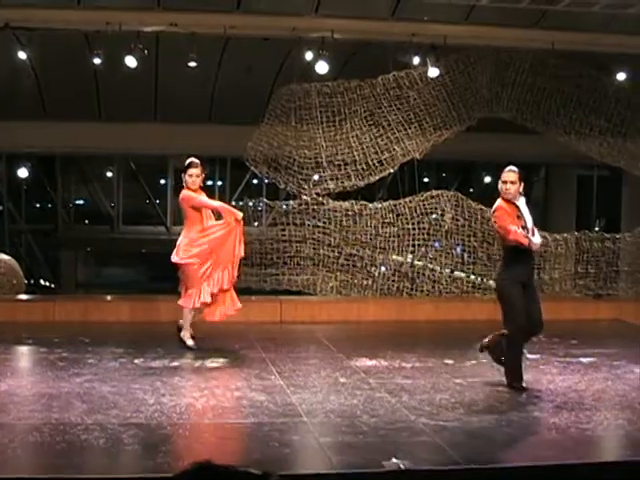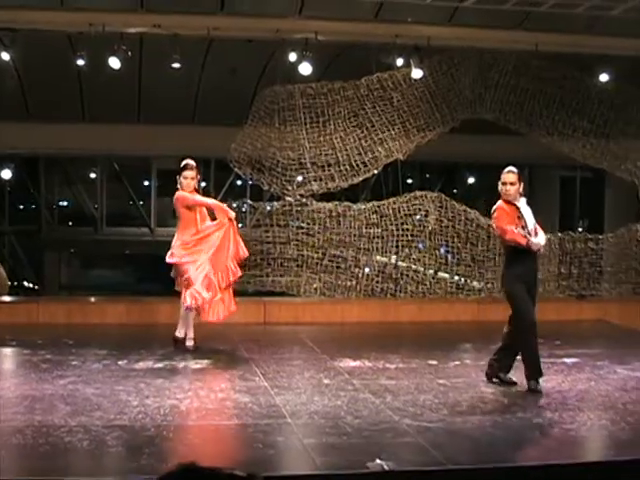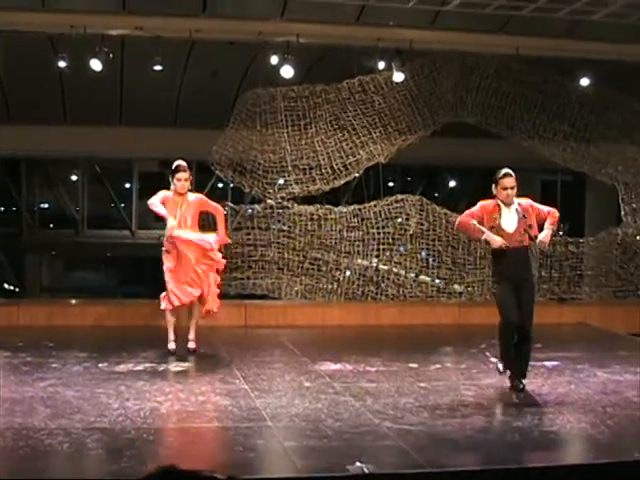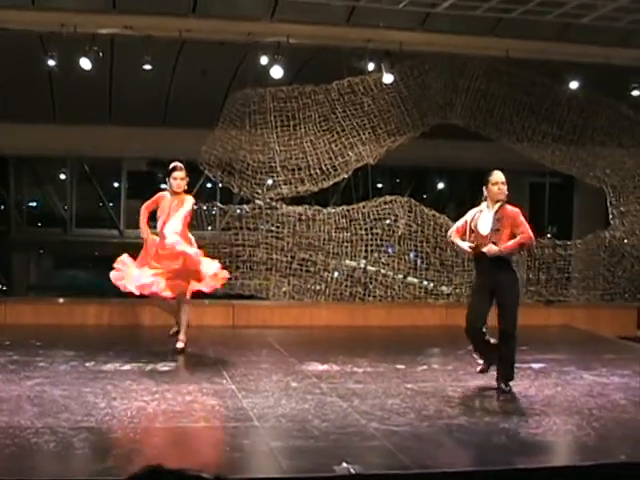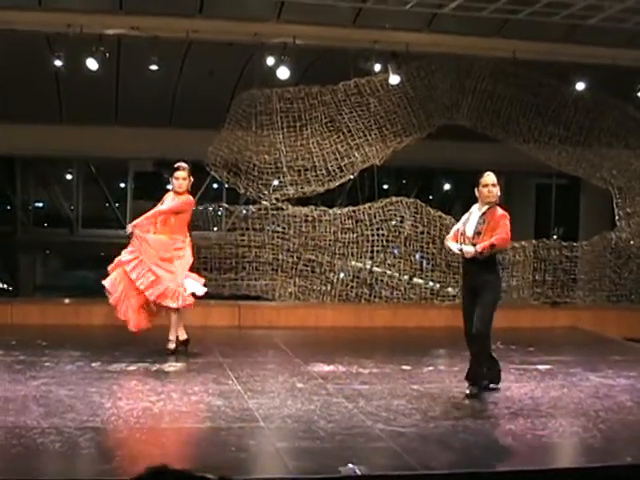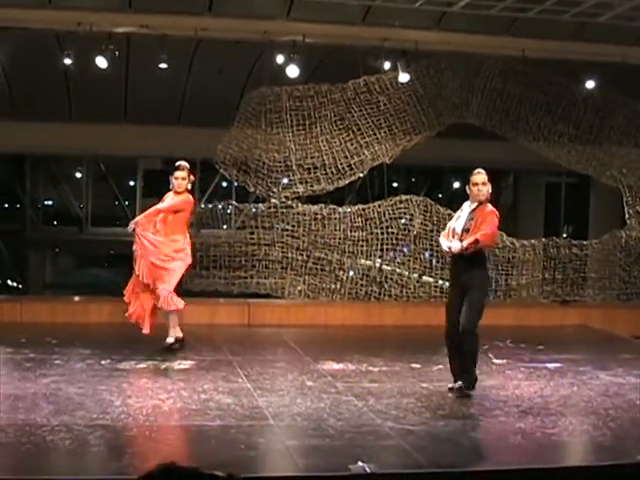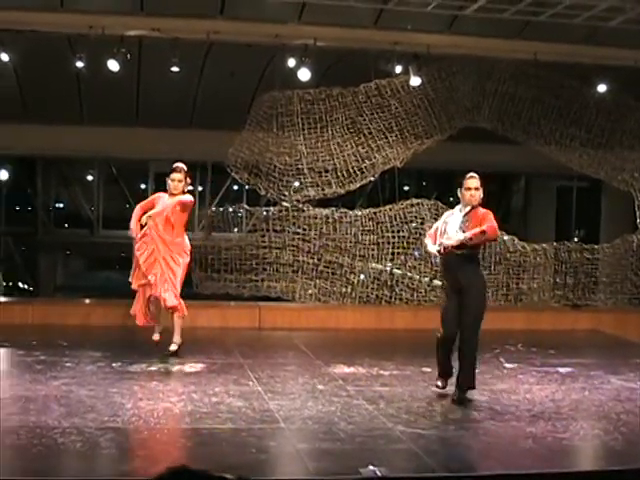
dt=0.4s
person 1, frame 1
left shoulder: (522, 205)
right shoulder: (501, 207)
left elbow: (531, 230)
right elbow: (509, 233)
left wrist: (536, 238)
right wrist: (529, 242)
left hip: (526, 274)
right hip: (510, 275)
left knee: (535, 324)
right knee: (517, 325)
left ankle: (495, 343)
right ankle: (513, 376)
person 1, frame 2
left shoulder: (524, 206)
right shoulder: (501, 208)
left elbow: (535, 229)
right elbow: (507, 233)
left wrist: (540, 239)
right wrist: (530, 243)
left hip: (529, 274)
right hip: (514, 276)
left knee: (518, 325)
right knee: (528, 323)
left ankle: (497, 368)
right ankle: (533, 376)
person 1, frame 3
left shoulder: (526, 205)
right shoulder: (486, 208)
left elbow: (551, 213)
right elbow: (462, 222)
left wrist: (547, 231)
right wrist: (487, 236)
left hip: (525, 274)
right hip: (503, 275)
left knee: (525, 326)
right knee: (510, 320)
left ankle: (518, 375)
right ankle: (506, 360)
person 1, frame 4
left shoulder: (512, 213)
right shoulder: (474, 214)
left elbow: (528, 238)
right elbow: (454, 231)
left wrist: (501, 248)
right wrist: (461, 243)
left hip: (505, 276)
right hip: (482, 277)
left knee: (507, 329)
right knee: (472, 326)
left ankle: (504, 378)
right ankle: (490, 354)
person 1, frame 5
left shoulder: (500, 216)
right shoulder: (469, 215)
left elbow: (503, 241)
right elbow: (451, 236)
left wrist: (476, 250)
right wrist: (456, 246)
left hip: (488, 279)
right hip: (469, 279)
left knee: (480, 330)
right knee: (471, 333)
left ankle: (476, 380)
right ankle: (491, 375)
person 1, frame 6
left shoulder: (489, 213)
right shoulder: (461, 211)
left elbow: (487, 238)
right elbow: (446, 234)
left wrist: (462, 246)
right wrist: (447, 244)
left hip: (477, 277)
right hip: (457, 276)
left knee: (467, 327)
right knee: (452, 330)
left ankle: (467, 378)
right ankle: (461, 378)
person 1, frame 7
left shoulder: (483, 215)
right shoulder: (448, 215)
left elbow: (492, 232)
right elbow: (431, 234)
left wrist: (461, 238)
right wrist: (432, 245)
left hip: (472, 280)
right hip: (450, 280)
left knee: (469, 335)
right knee: (448, 332)
left ankle: (463, 387)
right ankle: (444, 373)
person 2, frame 1
left shoulder: (201, 195)
right shoulder: (186, 195)
left elbow: (208, 219)
right elbow: (213, 204)
left wrist: (230, 220)
right wrist: (235, 213)
left hip: (205, 247)
right hip: (190, 247)
left knee: (210, 288)
right knee: (196, 289)
left ankle: (186, 324)
right ankle: (186, 332)
person 2, frame 2
left shoulder: (196, 197)
right shoulder: (180, 196)
left elbow: (204, 222)
right elbow: (208, 202)
left wrist: (224, 221)
right wrist: (228, 212)
left hip: (199, 249)
right hip: (184, 250)
left knee: (191, 292)
right knee: (195, 289)
left ankle: (180, 334)
right ankle: (189, 335)
person 2, frame 3
left shoulder: (197, 199)
right shoulder: (166, 196)
left elbow: (219, 211)
right elbow: (152, 202)
left wrist: (221, 234)
right wrist: (168, 217)
left hip: (195, 252)
right hip: (174, 251)
left knee: (197, 294)
right knee: (174, 293)
left ankle: (192, 337)
right ankle: (170, 337)
person 2, frame 4
left shoulder: (188, 200)
right shoulder: (162, 196)
left elbow: (184, 212)
right elbow: (145, 208)
left wrist: (173, 229)
right wrist: (145, 229)
left hip: (181, 251)
right hip: (162, 250)
left knee: (181, 294)
right knee: (157, 290)
left ankle: (182, 338)
right ankle: (179, 323)
person 2, frame 5
left shoulder: (187, 201)
right shoulder: (168, 196)
left elbow: (161, 211)
right elbow: (157, 212)
left wrist: (136, 223)
right wrist: (148, 231)
left hip: (178, 250)
right hip: (161, 250)
left knee: (170, 292)
right knee: (158, 292)
left ankle: (173, 338)
right ankle: (182, 335)
person 2, frame 6
left shoulder: (187, 200)
right shoulder: (168, 196)
left elbow: (159, 209)
right elbow: (159, 213)
left wrist: (138, 221)
right wrist: (148, 229)
left hip: (177, 250)
right hip: (161, 249)
left knee: (165, 290)
right knee: (158, 292)
left ankle: (174, 334)
right ankle: (176, 333)
person 2, frame 7
left shoulder: (188, 200)
right shoulder: (159, 197)
left elbow: (178, 200)
right elbow: (140, 207)
left wrist: (153, 213)
right wrist: (134, 225)
left hip: (176, 251)
right hip: (156, 250)
left knee: (171, 293)
right knee: (151, 292)
left ankle: (176, 339)
right ankle: (157, 327)
